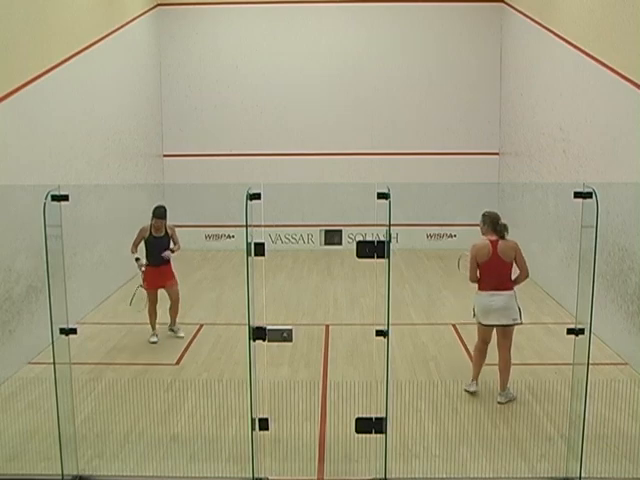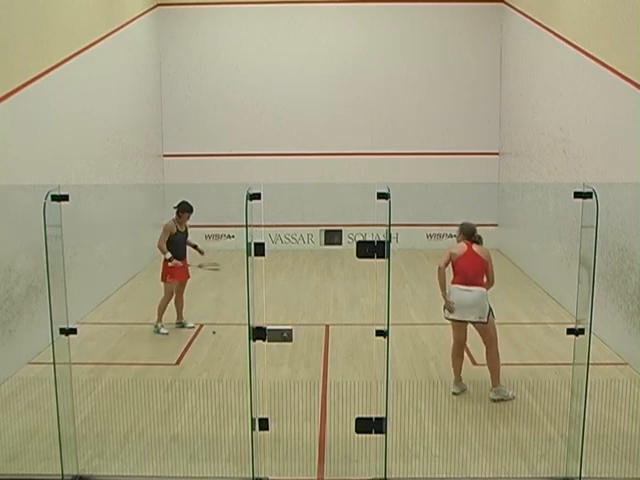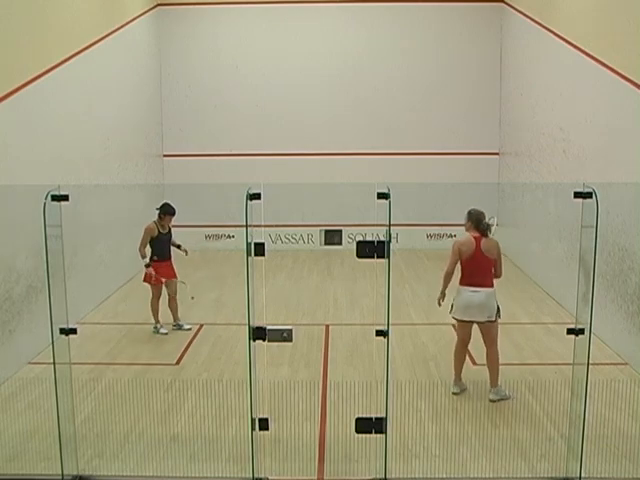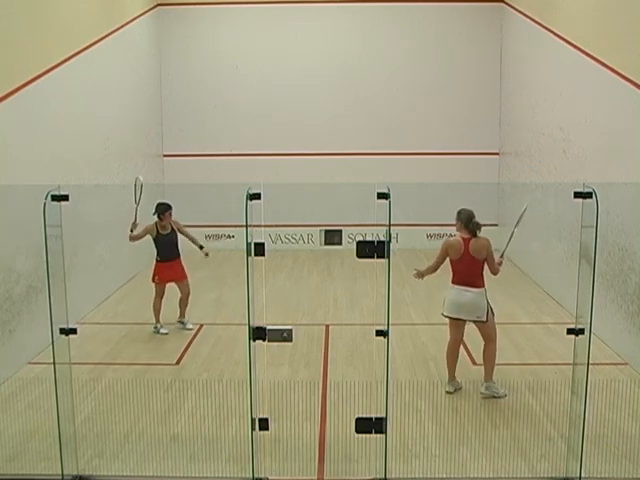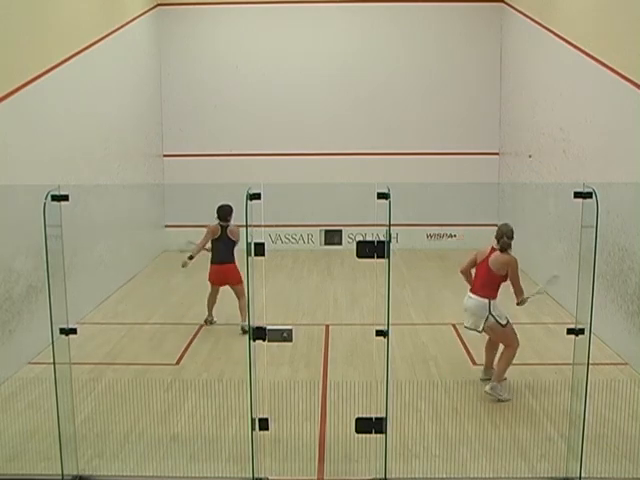
dt=1s
person 1, frame 1
left shoulder: (477, 247)
right shoulder: (512, 246)
left elbow: (472, 278)
right elbow: (524, 273)
left hip: (484, 299)
right hip: (506, 300)
left knee: (482, 343)
right knee: (504, 349)
left ankle: (473, 382)
right ankle: (503, 392)
person 1, frame 2
left shoulder: (454, 249)
right shoulder: (485, 251)
left elbow: (441, 267)
right elbow: (490, 281)
left wrist: (444, 295)
left hip: (457, 294)
right hip: (478, 297)
left knee: (458, 342)
right knee: (491, 344)
left ankle: (457, 383)
right ankle: (496, 389)
person 1, frame 3
left shoulder: (461, 243)
right shoulder: (494, 244)
left elbow: (449, 270)
right elbow: (498, 274)
left wrist: (442, 292)
left hip: (465, 294)
right hip: (486, 296)
left knee: (462, 342)
right knee: (491, 345)
left ankle: (457, 383)
right ankle: (495, 389)
person 1, frame 4
left shoulder: (450, 243)
right shoulder: (484, 243)
left elbow: (434, 267)
right elbow: (494, 271)
left wrist: (422, 273)
right wrist: (498, 263)
left hip: (456, 295)
right hip: (477, 297)
left knee: (455, 340)
right knee: (490, 340)
left ankle: (451, 382)
right ankle: (488, 384)
person 1, frame 5
left shoulder: (482, 252)
right shoulder: (510, 260)
left elbow: (464, 270)
right elbow: (517, 290)
right wrist: (521, 299)
left hip: (470, 301)
right hip: (484, 306)
left knee: (495, 336)
right knee: (512, 344)
left ankle: (488, 371)
right ankle: (494, 384)
person 2, frame 1
left shoulder: (170, 229)
right shoulder: (144, 230)
left elbow: (178, 245)
right elbow: (134, 247)
left wrist: (171, 251)
right wrist: (137, 259)
left hip: (166, 269)
right hip: (150, 271)
left knee: (175, 299)
right knee: (152, 303)
left ankle: (173, 325)
right ankle: (154, 332)
person 2, frame 2
left shoulder: (184, 224)
right shoulder: (170, 226)
right elbow: (160, 244)
left wrist: (195, 247)
right wrist: (171, 259)
left hip: (182, 263)
right hip: (172, 265)
left knee: (180, 294)
right knee: (168, 295)
left ankle: (180, 320)
right ankle: (158, 323)
person 2, frame 3
left shoulder: (168, 225)
right shoulder: (151, 228)
right elbow: (142, 248)
left wrist: (179, 246)
right wrist: (147, 266)
left hip: (168, 264)
right hip: (156, 266)
left knee: (173, 294)
right knee: (156, 296)
left ankle: (177, 322)
right ankle: (157, 325)
person 2, frame 4
left shoulder: (174, 224)
right shoulder: (151, 228)
left elbow: (188, 235)
right elbow: (132, 239)
left wrist: (201, 247)
right wrist: (132, 230)
left hip: (176, 263)
right hip: (161, 266)
left knee: (186, 292)
right knee: (159, 296)
left ankle: (182, 319)
right ankle: (157, 324)
person 2, frame 5
left shoulder: (212, 229)
right shoulder: (235, 230)
left elbow: (202, 244)
left wrist: (189, 258)
left hip: (215, 267)
right hip: (230, 267)
left knee: (213, 293)
right knee: (241, 297)
left ankle: (209, 317)
right ankle: (244, 324)
